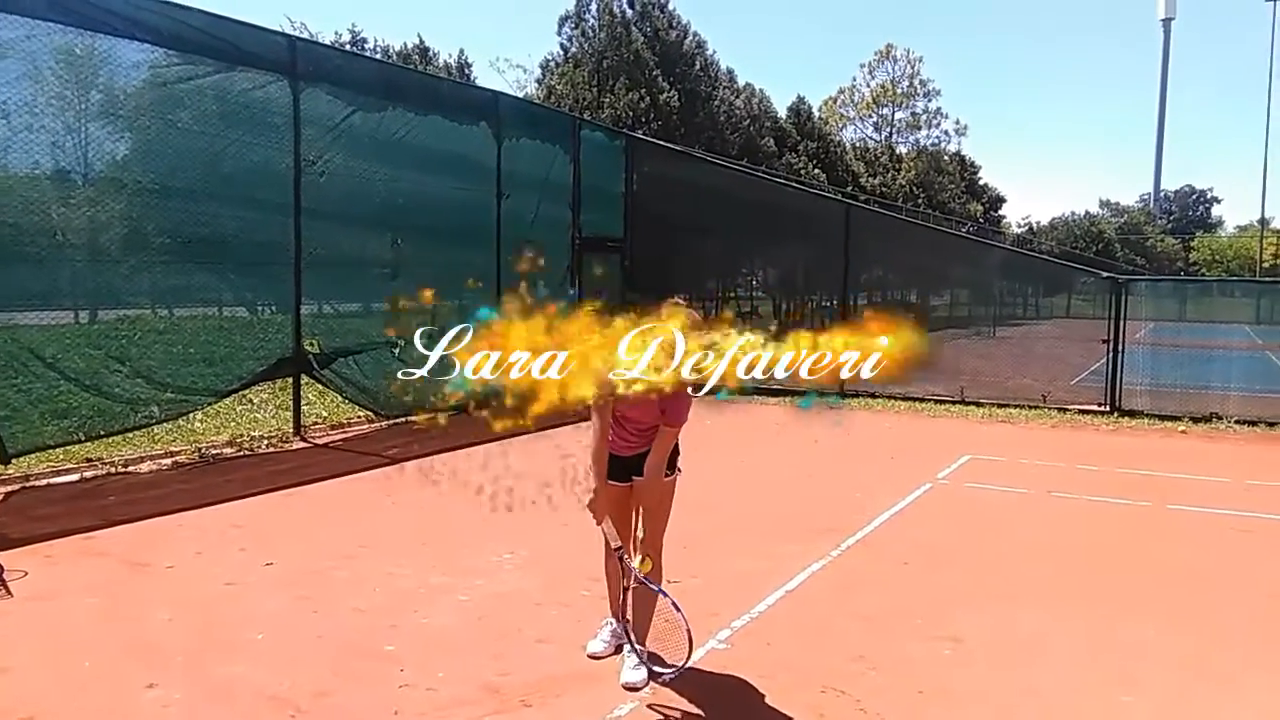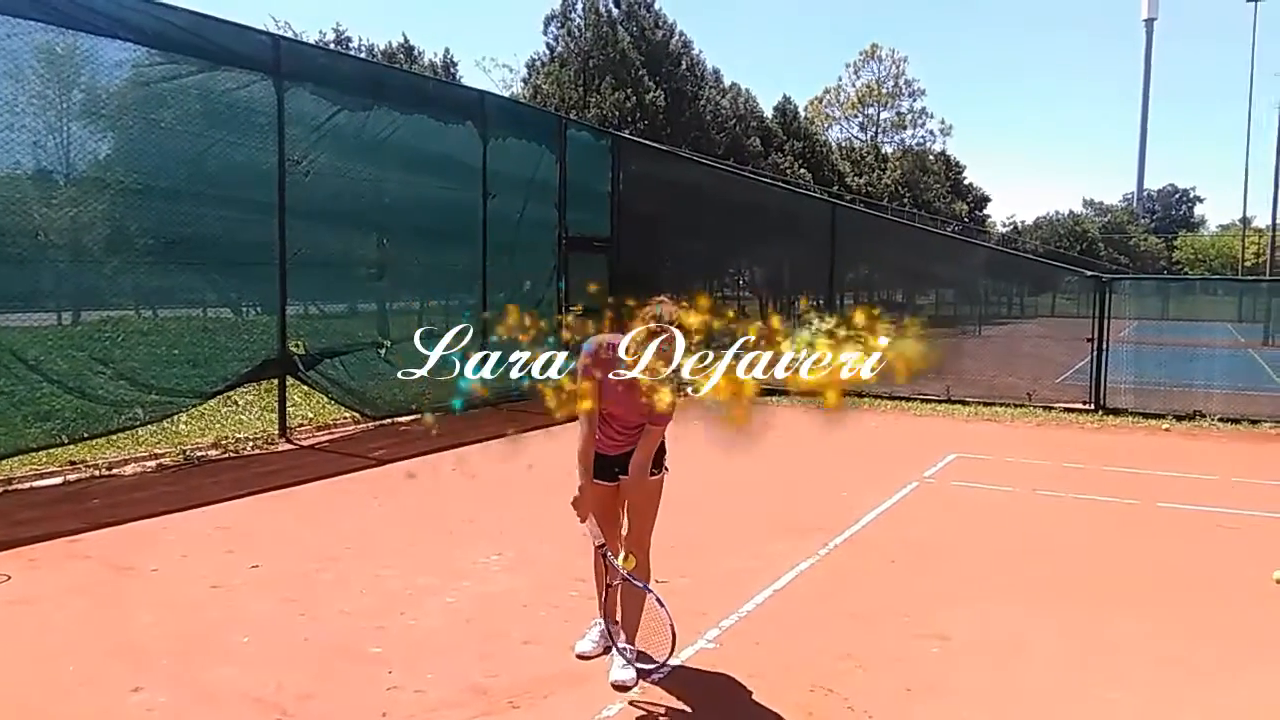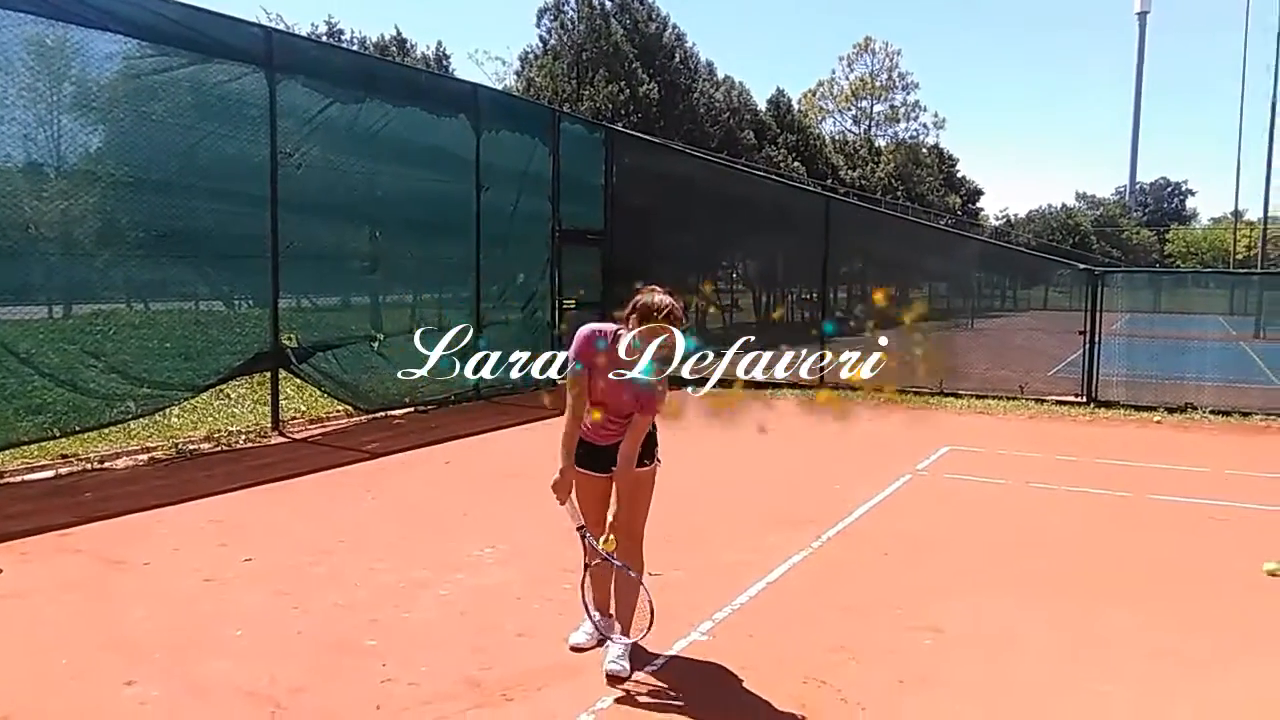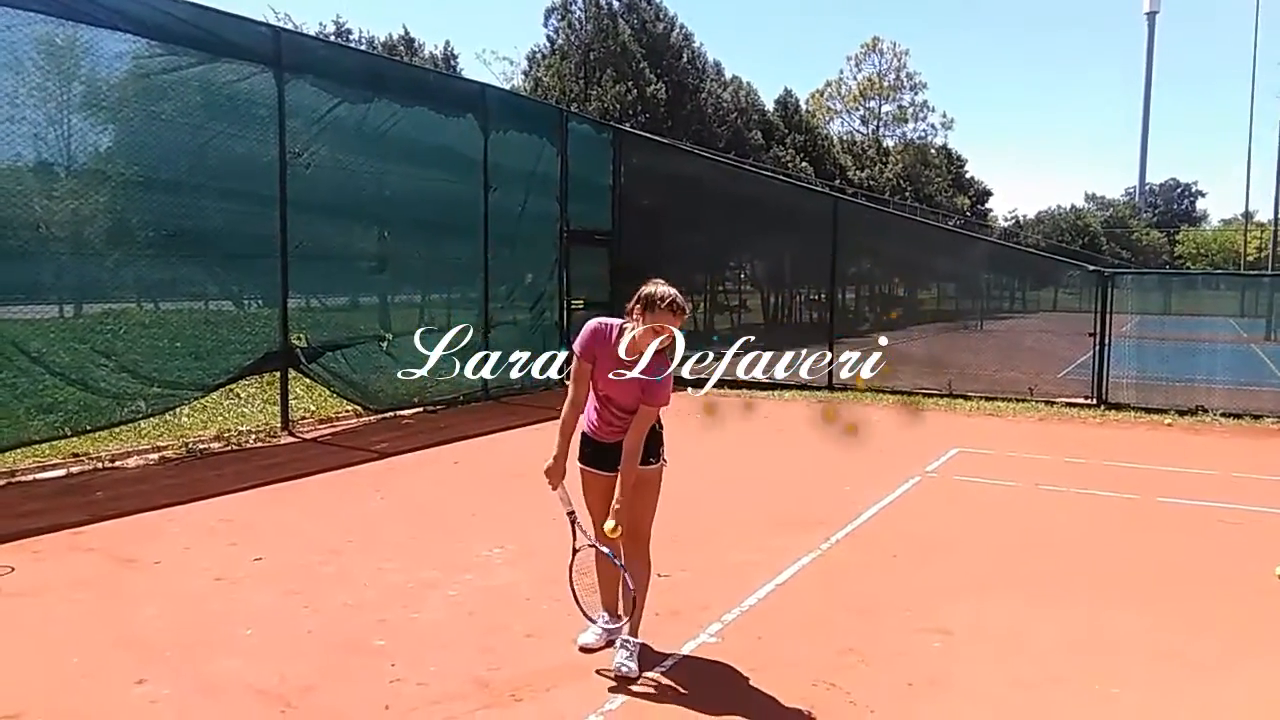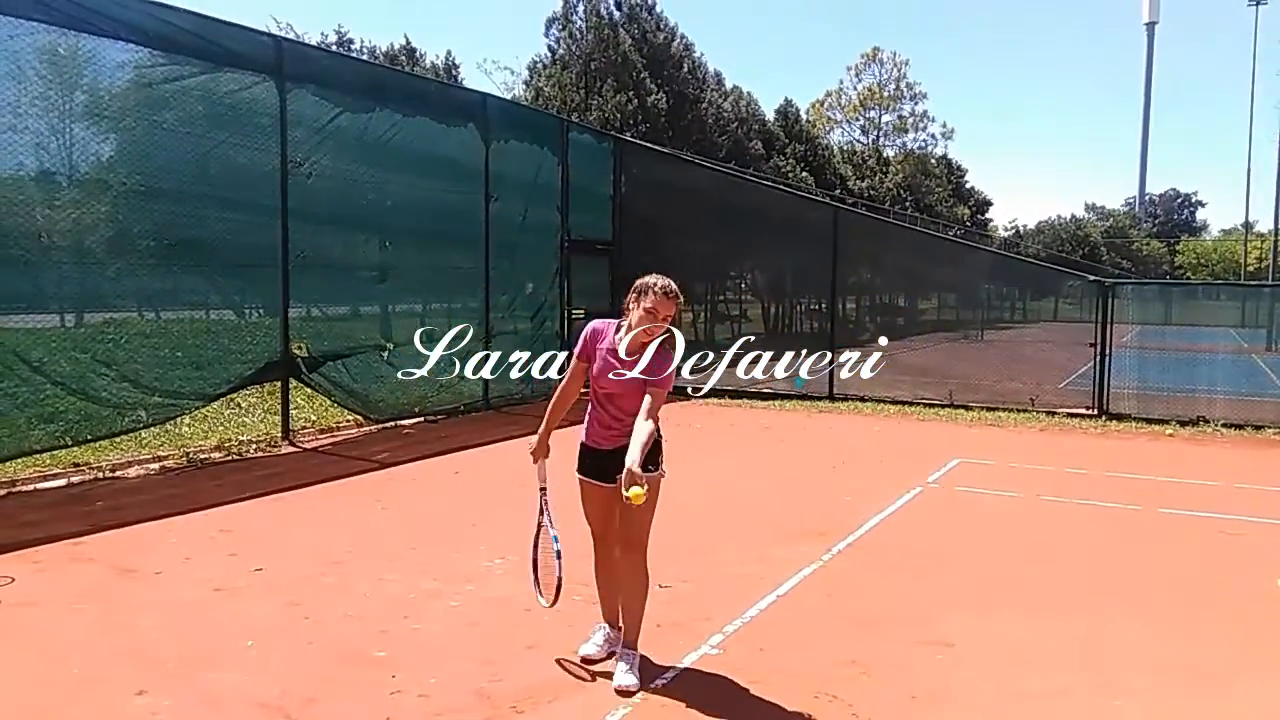
dt=0.2s
person 1, frame 1
left shoulder: (679, 390)
left elbow: (657, 461)
right elbow: (601, 425)
left wrist: (647, 526)
right wrist: (599, 487)
left hip: (653, 458)
right hip: (612, 455)
left knee: (647, 548)
left ankle: (637, 646)
right ankle: (615, 623)
person 1, frame 2
left shoulder: (664, 387)
right shoulder: (598, 351)
left elbow: (641, 461)
right elbow: (587, 423)
left wrist: (631, 522)
right wrist: (584, 484)
left hip: (640, 457)
right hip: (598, 454)
left knee: (635, 547)
right knee: (604, 542)
left ankle: (625, 645)
right ankle: (605, 622)
person 1, frame 3
left shoulder: (654, 377)
right shoulder: (590, 338)
left elbow: (630, 447)
right elbow: (575, 407)
left wrist: (620, 510)
right wrist: (566, 467)
left hip: (634, 448)
right hip: (589, 444)
left knee: (627, 538)
right knee: (595, 533)
left ankle: (621, 637)
right ankle: (599, 615)
person 1, frame 4
left shoulder: (660, 369)
right shoulder: (596, 332)
left elbow: (635, 437)
right elbow: (576, 398)
left wrist: (623, 499)
right wrist: (559, 455)
left hip: (641, 448)
right hip: (595, 442)
left knee: (634, 538)
right knee: (604, 534)
left ankle: (629, 637)
right ankle: (608, 617)
person 1, frame 5
left shoulder: (663, 358)
right shoulder: (595, 333)
left elbow: (646, 418)
right elbow: (569, 388)
left wrist: (633, 463)
right wrist: (544, 435)
left hip: (637, 455)
right hip: (593, 451)
left knee: (631, 548)
right knee: (603, 544)
left ankle: (628, 650)
right ankle: (609, 628)
